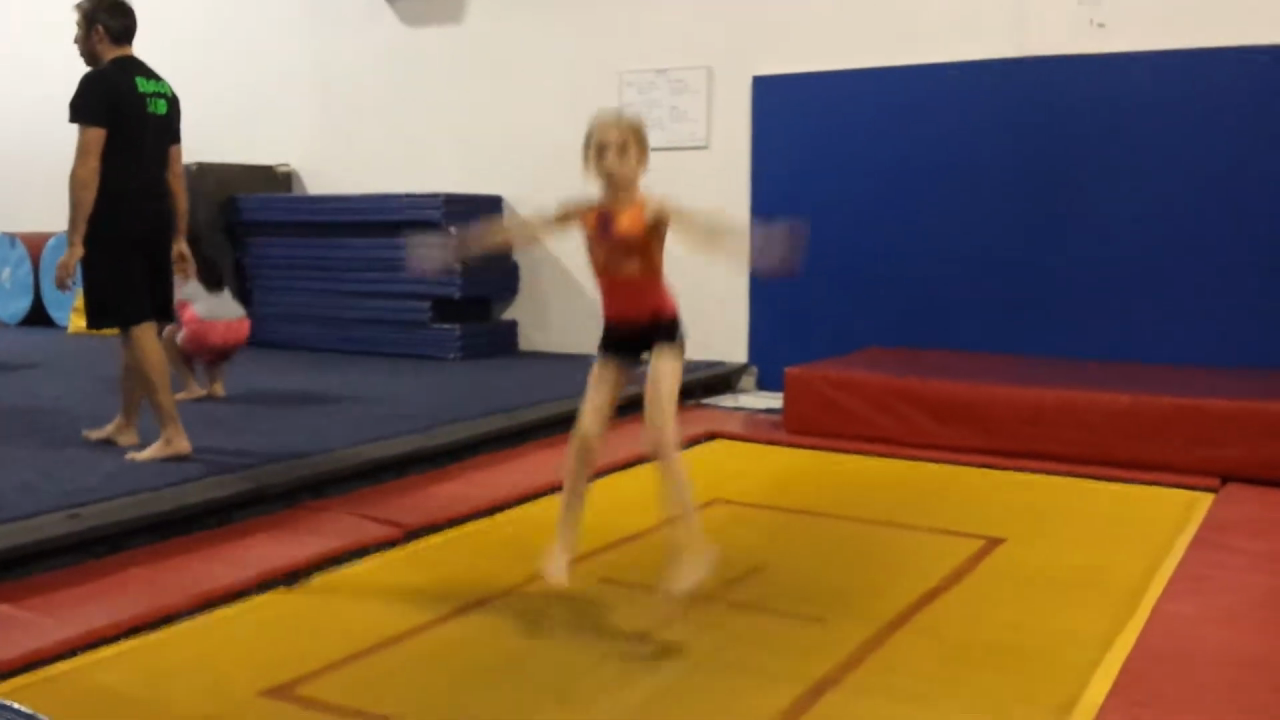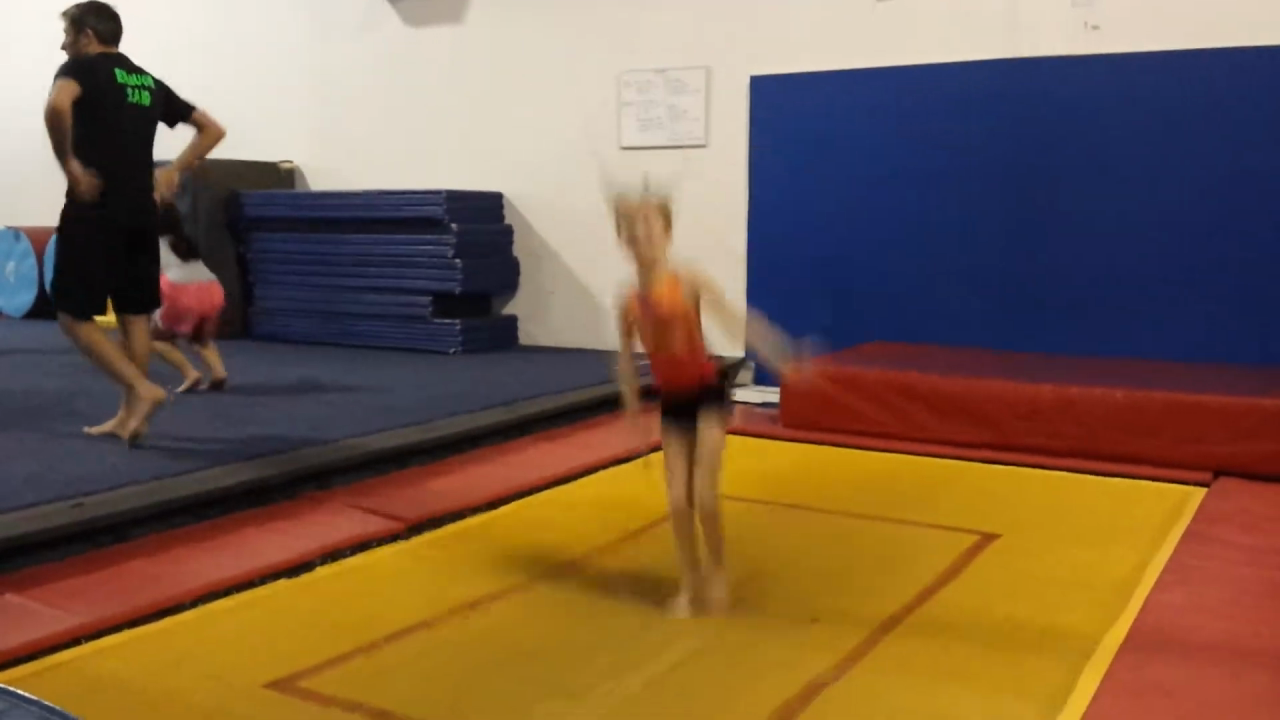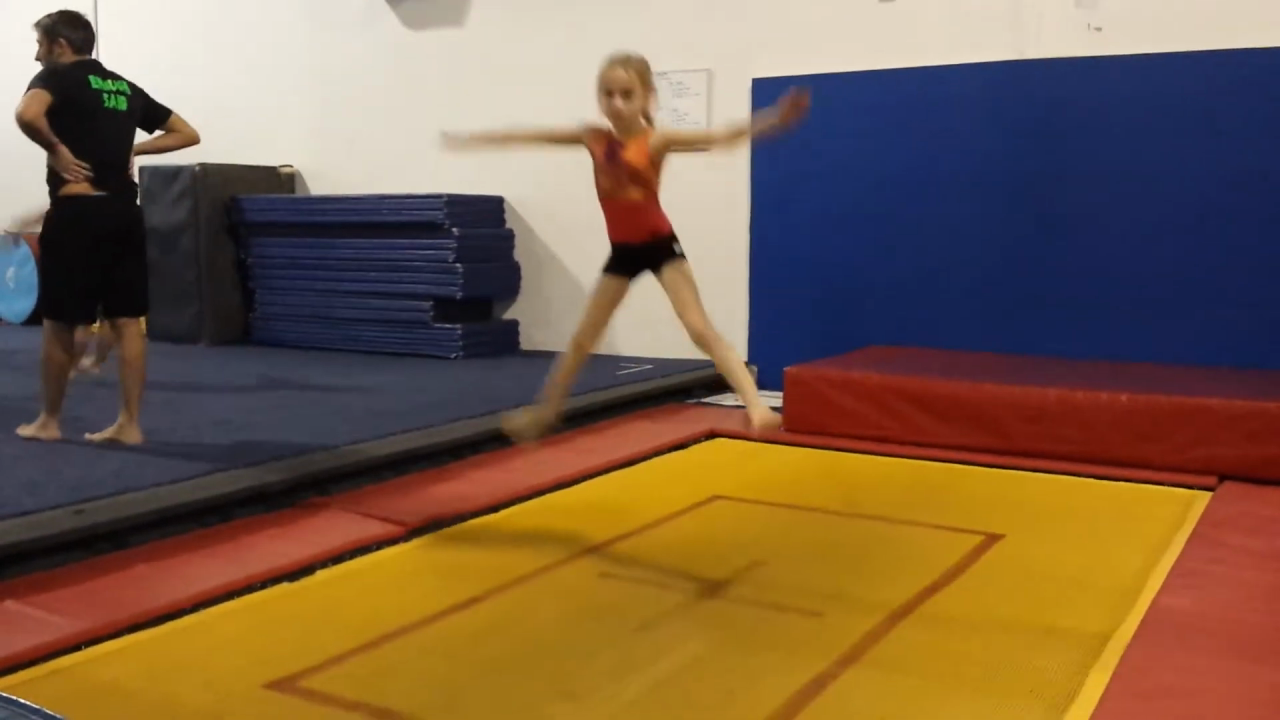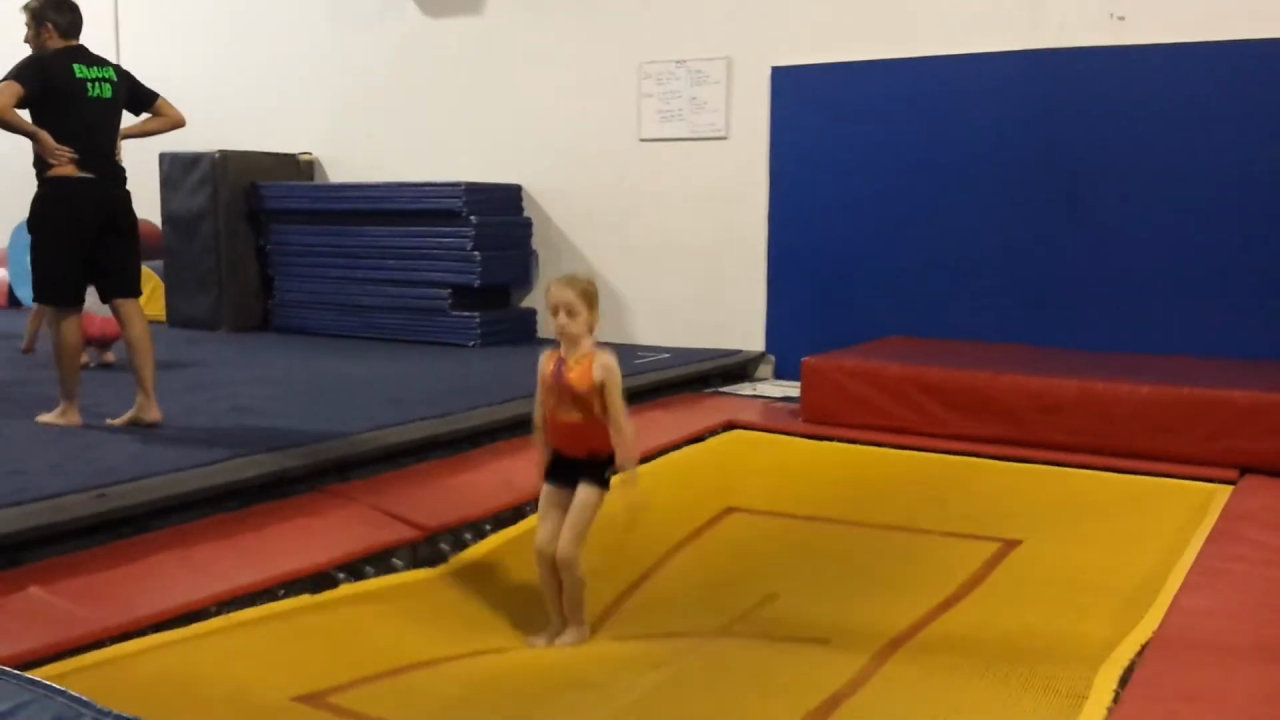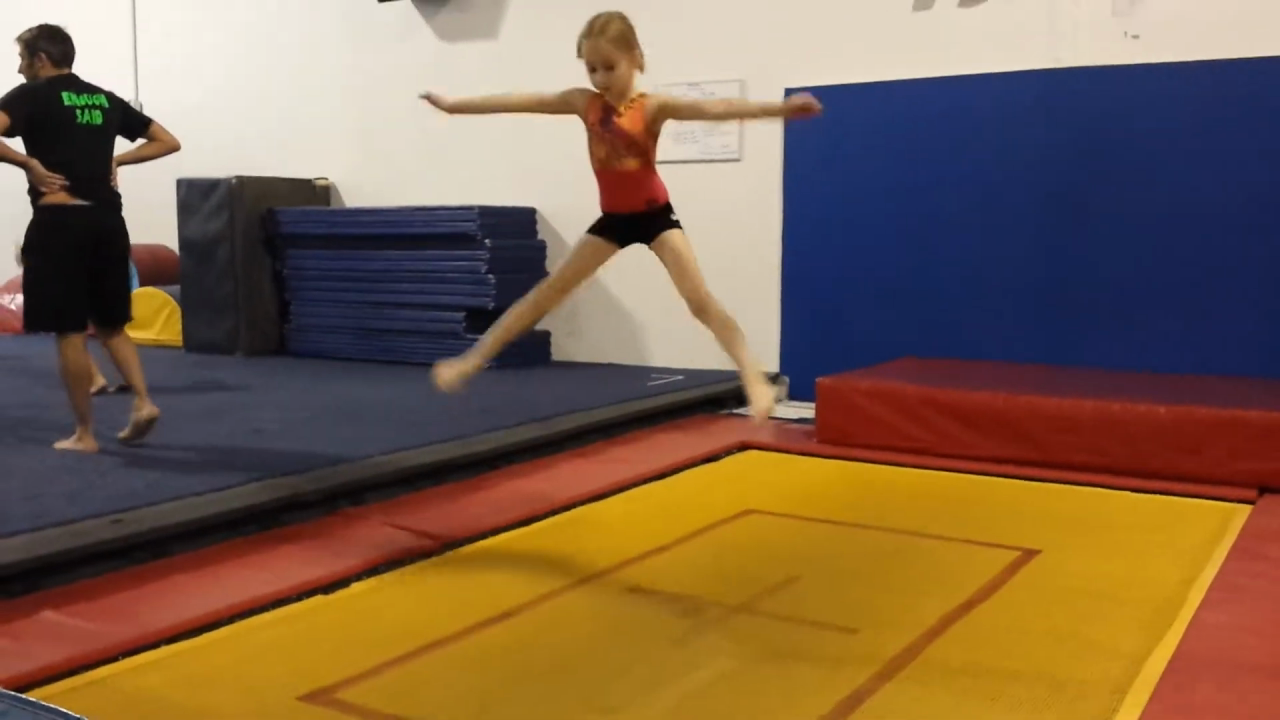
dt=0.5s
person 1, frame 1
left shoulder: (100, 83)
right shoulder: (162, 88)
left elbow: (87, 168)
left wrist: (75, 241)
right wrist: (180, 237)
left hip: (114, 225)
right hip: (154, 224)
left knee: (137, 329)
right knee: (138, 327)
left ankle: (173, 434)
right ankle: (125, 425)
person 1, frame 2
left shoulder: (83, 69)
right shoulder: (151, 83)
left elbow: (57, 106)
right elbow: (213, 130)
left wrist: (69, 164)
right wrist: (174, 171)
left hip: (95, 211)
right hip: (140, 209)
left knee: (74, 316)
right knee: (134, 316)
left ankle: (143, 389)
right ankle: (128, 416)
person 1, frame 3
left shoulder: (58, 78)
right shoulder: (125, 88)
left elbow: (28, 115)
right elbow: (187, 134)
left wrist: (55, 147)
right wrist: (132, 149)
left hip: (77, 213)
right hip: (124, 213)
left knee: (59, 325)
right knee: (126, 322)
left ankle: (48, 422)
right ankle: (128, 424)
person 1, frame 4
left shoulder: (40, 66)
right shoulder: (113, 72)
right elbow: (173, 117)
left wrist: (36, 133)
right wrist: (120, 133)
left hip: (64, 196)
right hip: (112, 195)
left knee: (63, 308)
right knee: (126, 302)
left ankle: (68, 408)
right ankle: (147, 402)
person 1, frame 5
right shoulder: (106, 100)
right elbow: (168, 142)
right wrist: (117, 160)
left hip: (59, 223)
right hip: (107, 221)
left knee: (70, 333)
right knee: (111, 326)
left ankle: (84, 434)
right ankle: (142, 402)
person 2, frame 1
left shoulder: (654, 213)
right shoulder: (583, 213)
left elbow: (698, 226)
right elbow: (519, 228)
left wrist: (733, 242)
right wrist: (460, 247)
left hip: (660, 329)
right hip: (617, 334)
left knee: (661, 440)
right knee: (585, 437)
left ankle: (693, 546)
right ankle: (564, 541)
person 2, frame 2
left shoulder: (689, 283)
right shoulder: (628, 302)
left elbow: (736, 319)
right elbow: (627, 357)
left wrist: (780, 357)
right wrist: (632, 405)
left hip: (707, 394)
right hip: (673, 400)
left knee: (705, 499)
right knee: (678, 503)
left ankle: (719, 571)
right ankle: (689, 584)
person 2, frame 3
left shoulder: (657, 140)
right shoulder: (593, 137)
left elbow: (719, 138)
right elbow: (532, 136)
left wrist: (770, 123)
right wrist: (473, 139)
left hip: (661, 245)
right hip: (622, 251)
left knee: (698, 327)
right knee: (584, 339)
left ankle: (752, 400)
right ankle: (547, 410)
person 2, frame 4
left shoulder: (603, 363)
right shoulder: (546, 362)
left elbow: (619, 421)
right elbow: (541, 418)
left wrist: (629, 467)
right wrist: (539, 464)
left hip: (594, 463)
right hip: (561, 461)
left knee: (565, 551)
right knee: (543, 545)
left ankle: (577, 624)
right ankle: (556, 621)
person 2, frame 5
left shoulder: (653, 107)
right shoulder: (583, 102)
left elbow: (714, 109)
right elbow: (521, 100)
left wrist: (777, 109)
right wrist: (456, 105)
left hip: (656, 215)
right hip: (612, 219)
left knee: (699, 300)
right knee: (549, 291)
left ankle: (754, 378)
right ankle: (474, 360)
